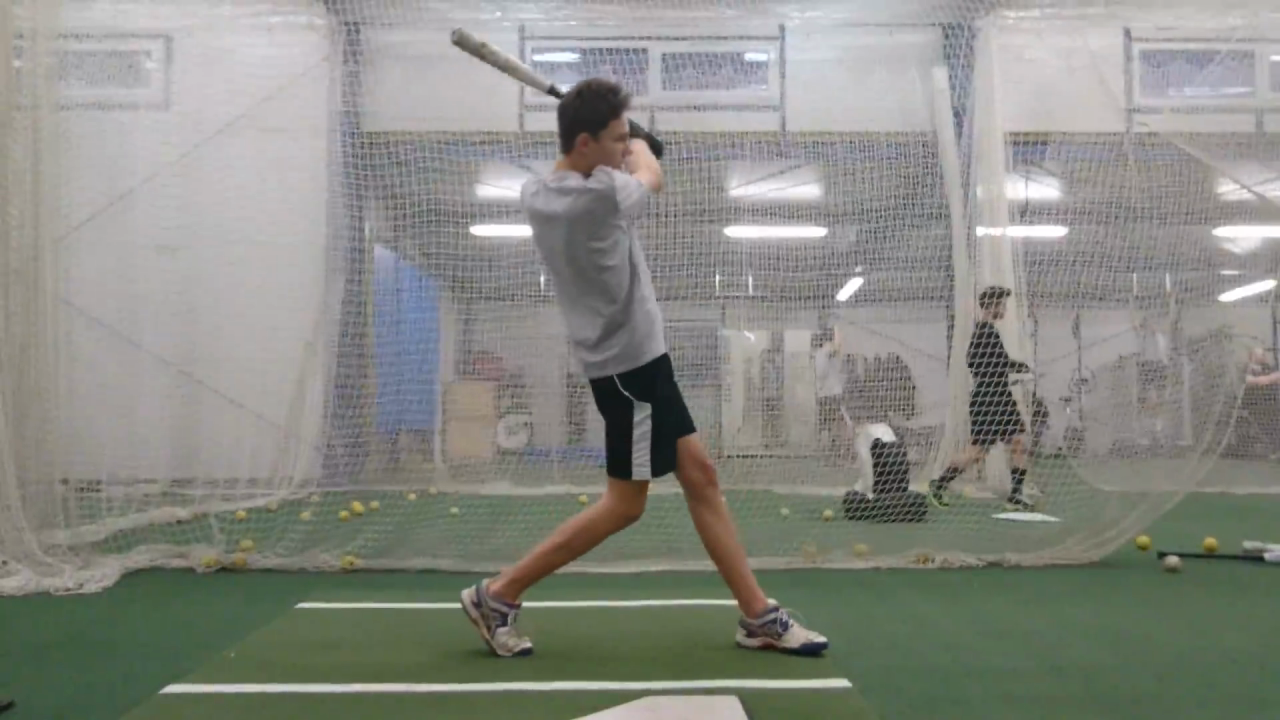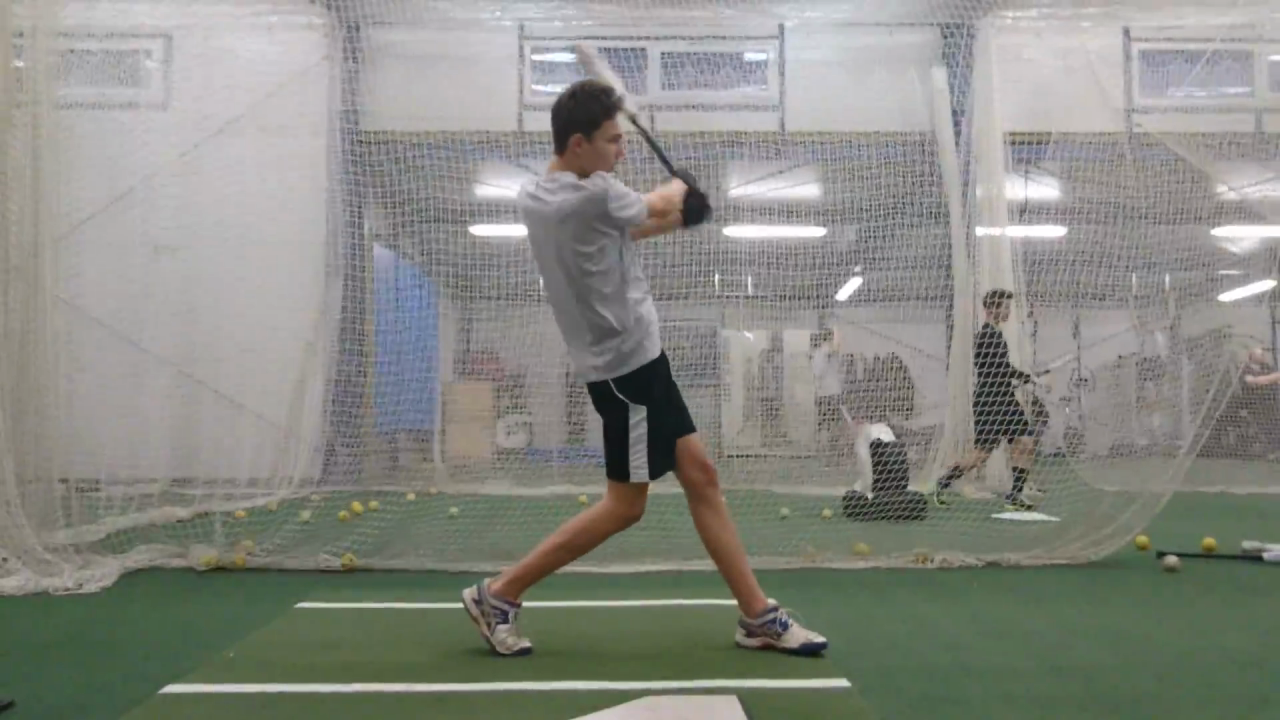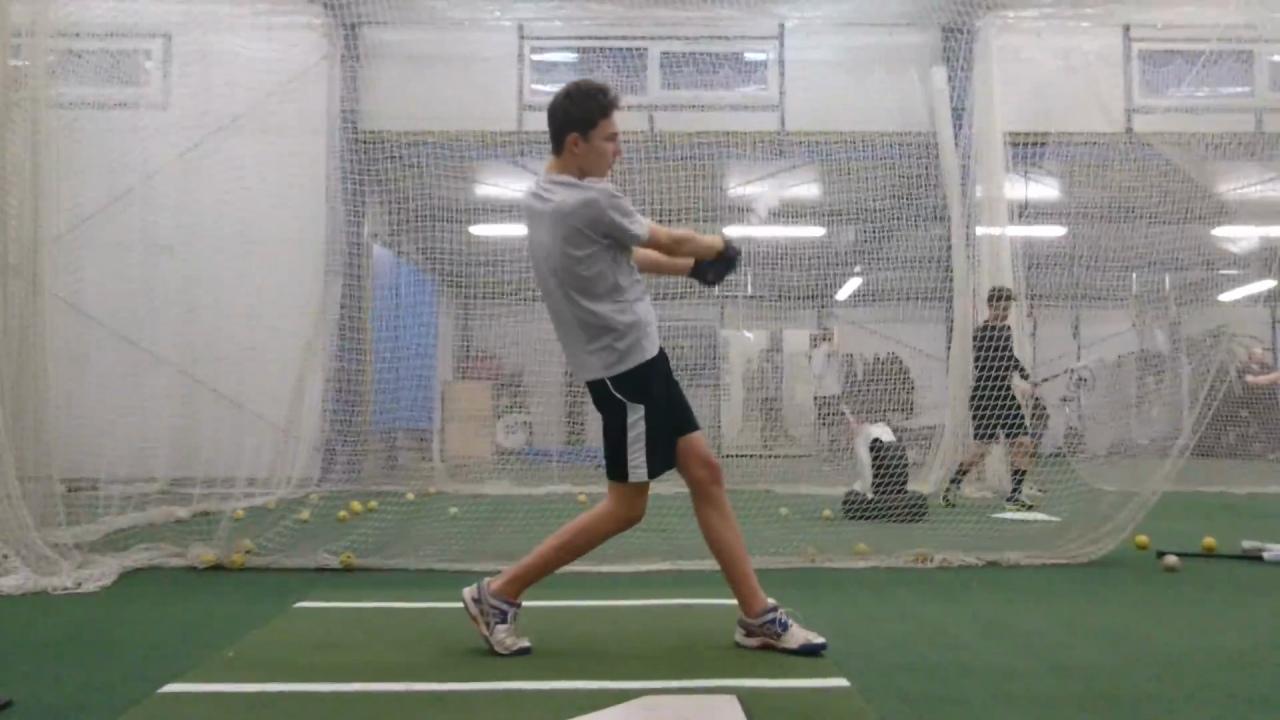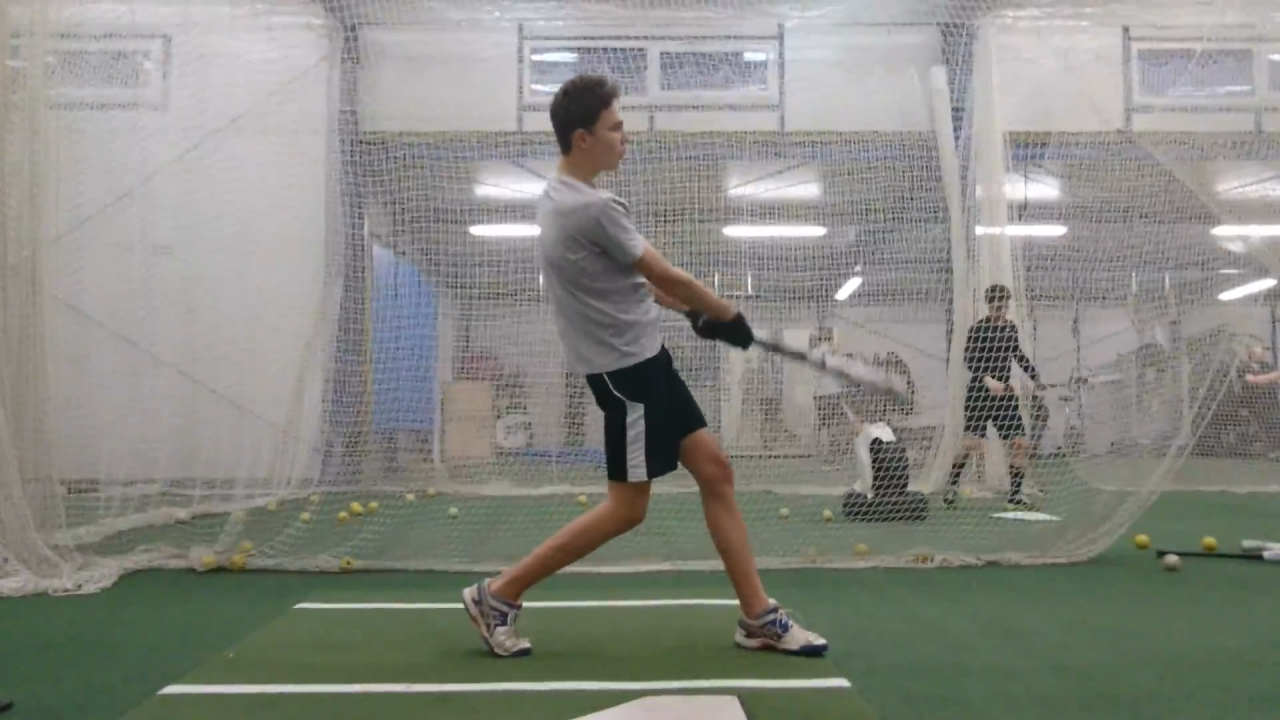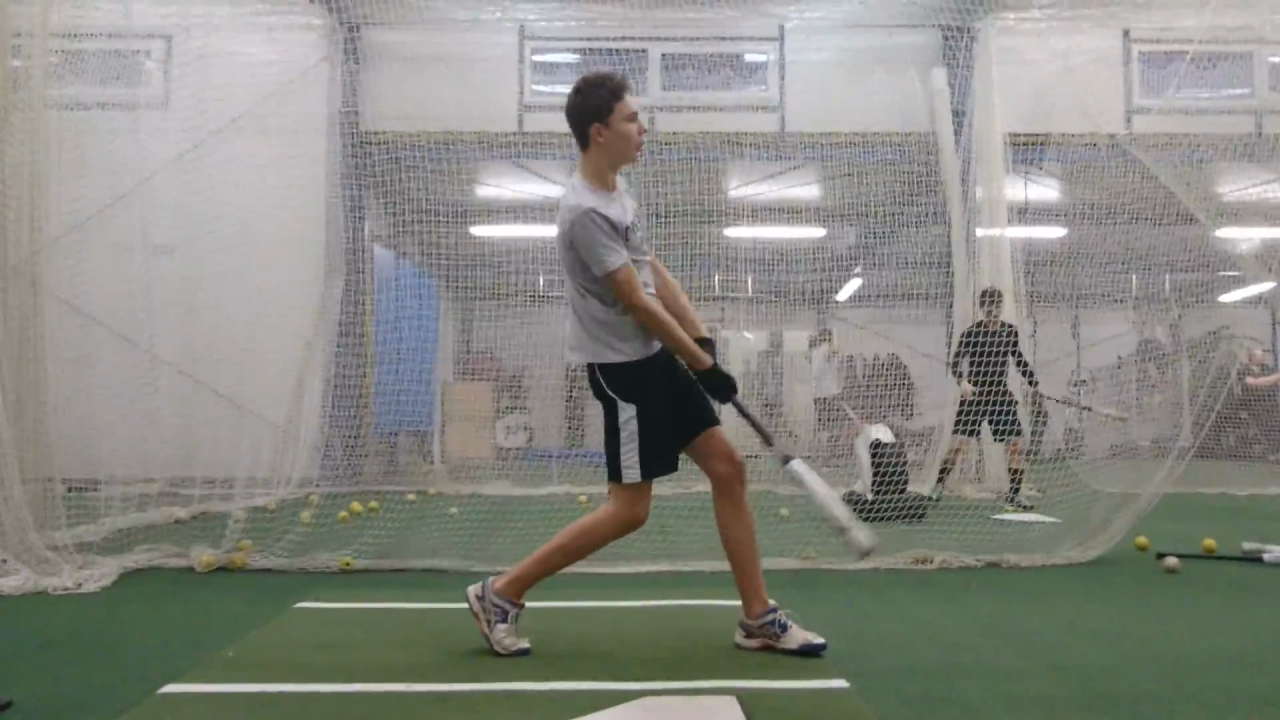
dt=0.1s
person 1, frame 1
left shoulder: (535, 194)
right shoulder: (601, 192)
right elbow: (649, 172)
left wrist: (625, 149)
right wrist: (639, 145)
left hip: (631, 357)
right hip: (631, 361)
left knee: (700, 475)
right knee: (625, 502)
left ankle: (759, 615)
right ankle: (496, 594)
person 1, frame 2
left shoulder: (533, 196)
right shoulder: (595, 195)
right elbow: (662, 205)
left wrist: (679, 209)
right wrist: (683, 186)
left hip: (629, 360)
right hip: (627, 365)
left knee: (701, 476)
right knee: (625, 504)
left ankle: (758, 616)
right ankle: (497, 593)
person 1, frame 3
left shoulder: (542, 197)
right shoulder: (590, 200)
right elbow: (664, 242)
left wrist: (693, 265)
right wrist: (718, 247)
left hip: (636, 359)
right hip: (624, 366)
left knee: (705, 472)
right knee: (626, 506)
left ankle: (757, 615)
right ankle: (497, 593)
person 1, frame 4
left shoulder: (565, 195)
right shoulder: (592, 206)
right elbow: (664, 275)
left wrist: (695, 311)
right wrist: (726, 315)
left hip: (640, 357)
right hip: (625, 365)
left knee: (715, 470)
right knee: (627, 507)
left ankle: (758, 616)
right ankle: (497, 594)
person 1, frame 5
left shoulder: (618, 192)
right shoulder: (583, 209)
right elbow: (638, 303)
left wrist: (700, 335)
right wrist: (704, 365)
left hip: (661, 353)
right hip: (622, 363)
left knee: (729, 467)
right knee: (629, 512)
left ankle: (758, 618)
right ankle: (501, 594)
person 2, frame 1
left shoulder: (982, 330)
right shoulder: (989, 332)
left elbow: (971, 362)
right elbow: (1005, 364)
right wrist: (1024, 367)
left hip: (1001, 398)
right hip: (987, 400)
left knee: (1021, 442)
right knee: (978, 451)
left ankle: (1015, 495)
right ankle: (938, 486)
person 2, frame 2
left shoulder: (991, 332)
right shoulder: (990, 334)
right elbow: (1002, 368)
left wrist: (1018, 379)
right wrist: (1030, 379)
left hip: (1004, 399)
right hip: (989, 401)
left knee: (1026, 445)
right knee: (982, 453)
left ankle: (1015, 496)
right ankle: (945, 482)
person 2, frame 3
left shoulder: (1006, 329)
right shoulder: (983, 331)
right elbow: (982, 364)
left wrist: (1025, 376)
right wrist: (1017, 381)
left hip: (1005, 395)
right hip: (985, 395)
left knee: (1025, 444)
right knee: (983, 448)
left ankle: (1014, 495)
right ankle: (954, 483)
person 2, frame 4
left shoulder: (1011, 327)
right shoulder: (978, 329)
left elbow: (1017, 354)
right elbow: (969, 360)
left wrist: (1035, 377)
right wrist: (987, 379)
left hip: (1004, 394)
right hip: (980, 393)
left knee: (1020, 444)
right knee: (972, 443)
left ankle: (1015, 495)
right ankle: (952, 485)
person 2, frame 5
left shoulder: (1010, 330)
right shoulder: (971, 333)
left elbow: (1018, 357)
right elbow: (956, 361)
left wrist: (1033, 386)
right wrist: (962, 381)
left hip: (1000, 394)
right hip: (973, 394)
left knee: (1015, 444)
right knee: (959, 443)
left ankle: (1014, 496)
right ankle: (938, 487)
